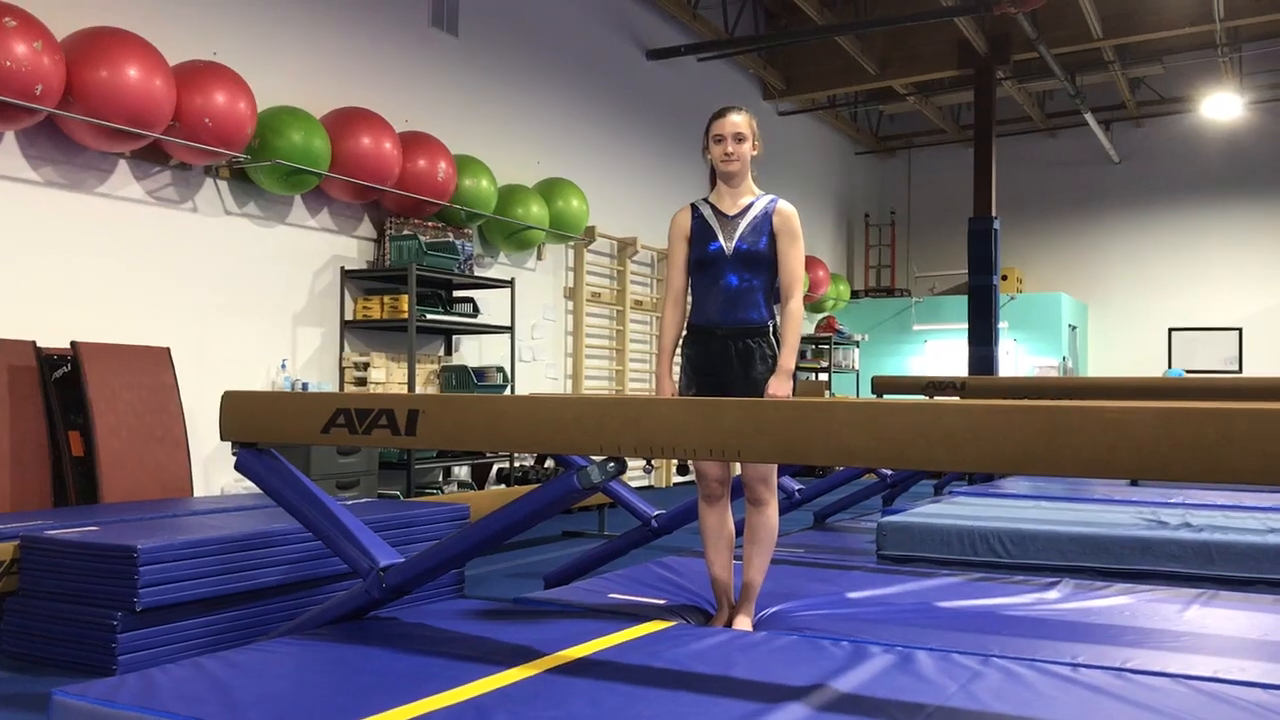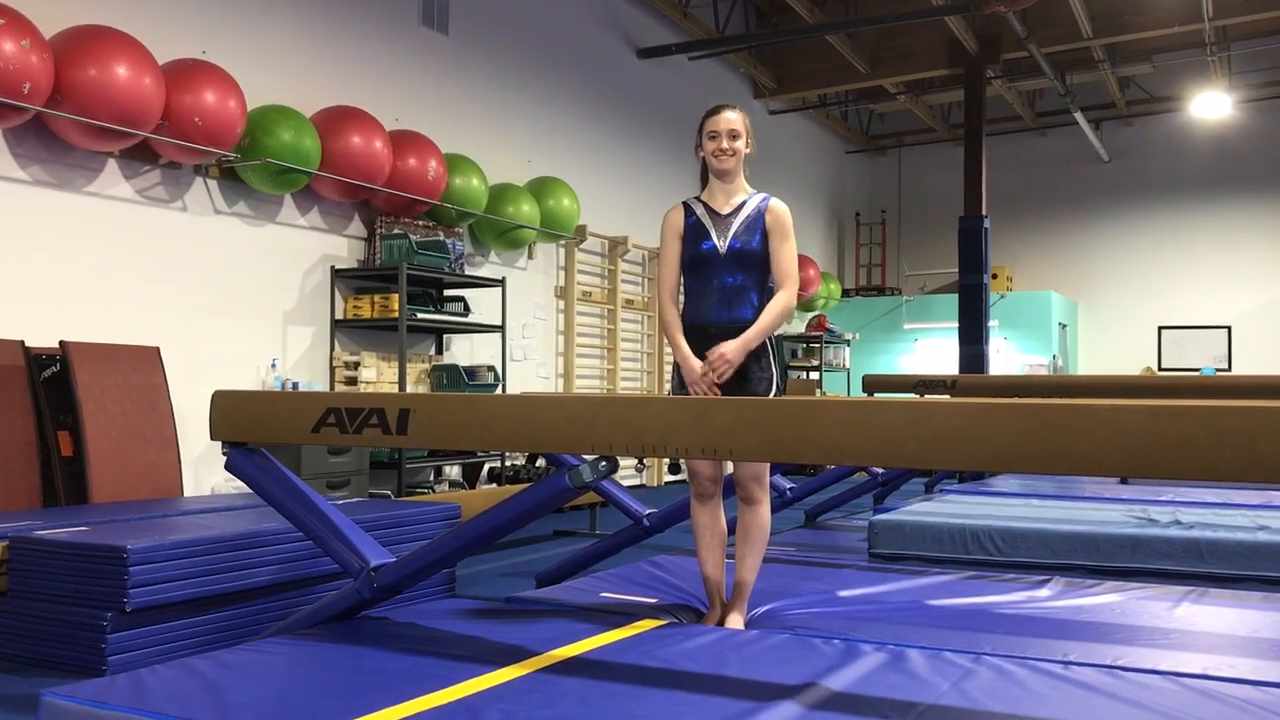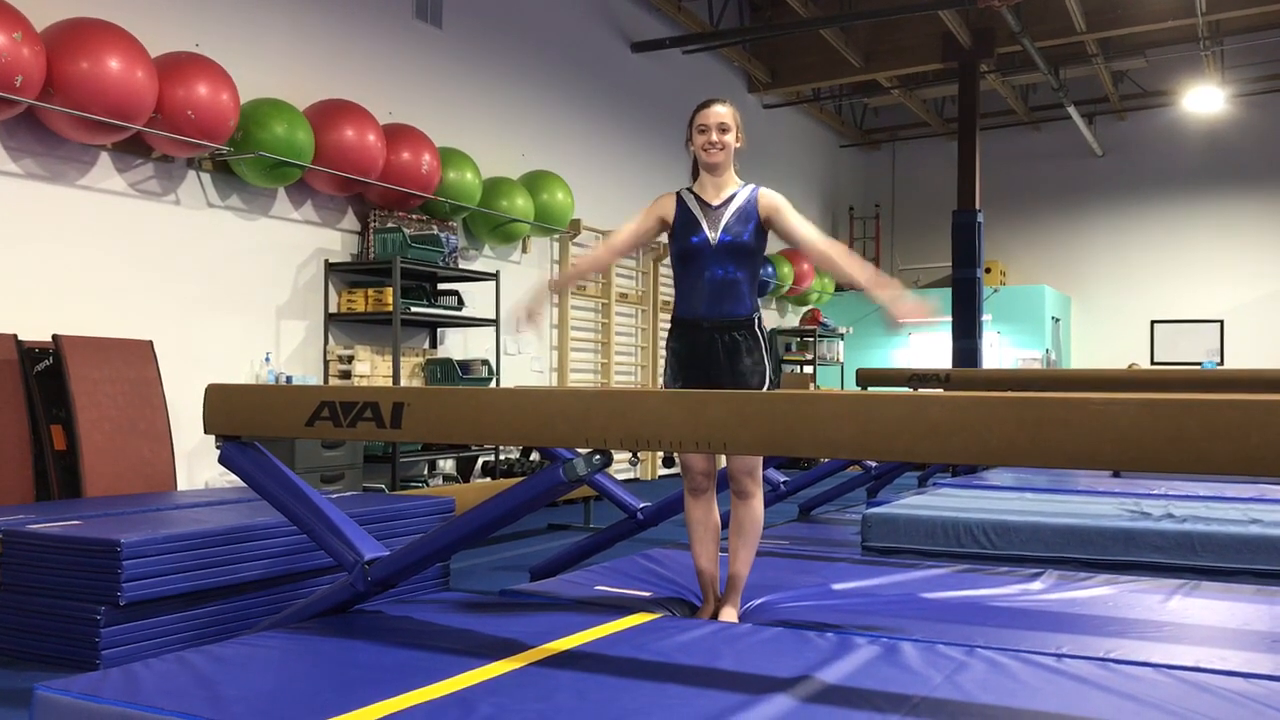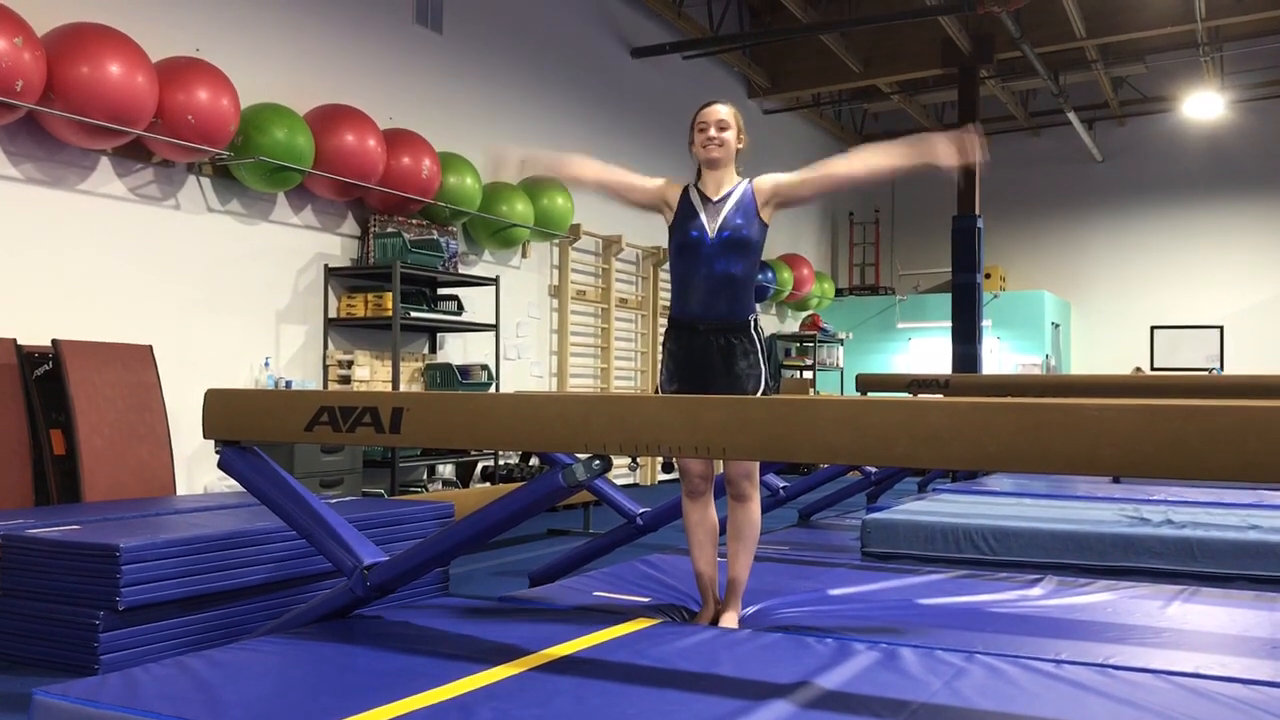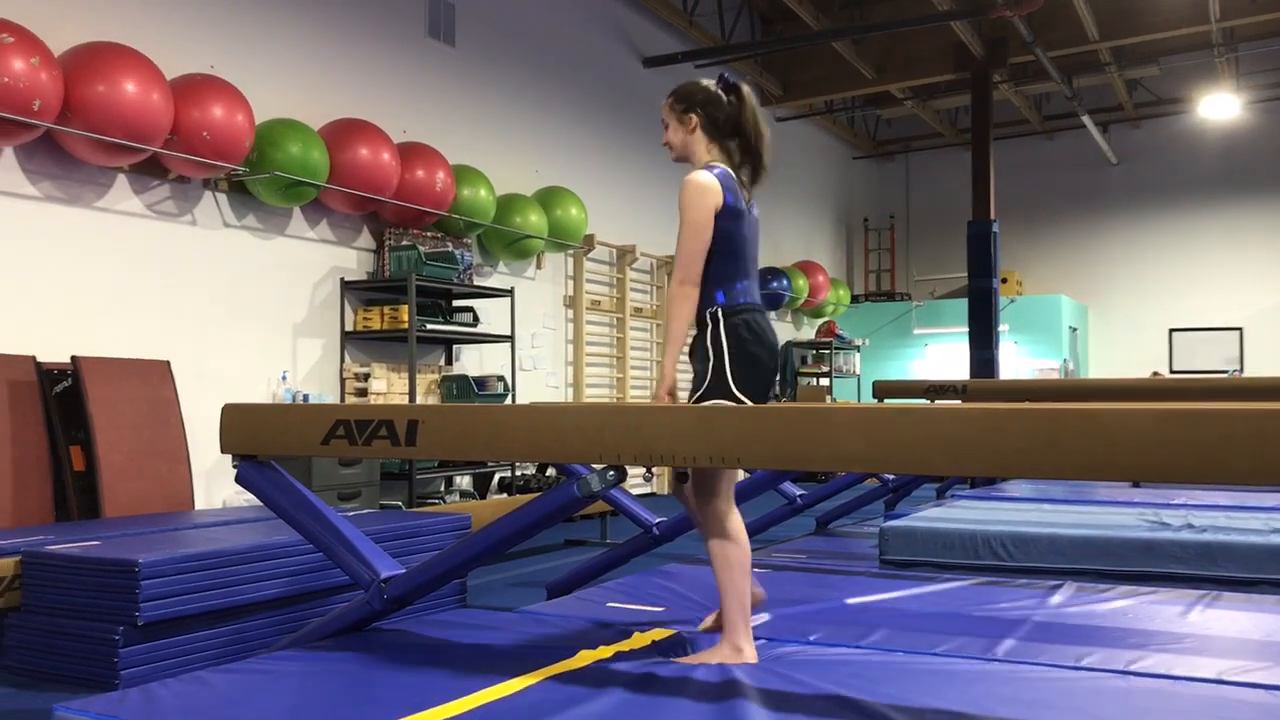
dt=1s
person 1, frame 1
left shoulder: (780, 214)
right shoulder: (687, 219)
left elbow: (793, 298)
right elbow: (674, 299)
left wrist: (785, 370)
right wrist: (664, 371)
left hip: (758, 352)
right hip: (702, 355)
left knee: (759, 486)
right knee: (711, 484)
left ankle: (747, 606)
right ankle: (723, 604)
person 1, frame 2
left shoulder: (771, 211)
right shoulder: (679, 217)
left elbow: (786, 293)
right elbow: (667, 296)
left wrist: (741, 345)
right wrist: (684, 356)
left hip: (752, 356)
right hip: (696, 356)
left knee: (751, 484)
right knee: (703, 483)
left ankle: (738, 605)
right ankle: (714, 602)
person 1, frame 3
left shoulder: (762, 201)
right shoulder: (670, 206)
left elbow: (820, 246)
right elbow: (610, 249)
left wrist: (886, 290)
right wrist: (550, 290)
left hip: (743, 343)
right hip: (687, 345)
left knee: (745, 478)
right knee: (696, 478)
left ankle: (733, 599)
right ankle: (708, 596)
person 1, frame 4
left shoulder: (760, 194)
right shoulder: (673, 197)
left elbow: (842, 169)
right elbow: (603, 174)
left wrist: (922, 151)
right wrist: (538, 162)
left hip: (738, 345)
right hip: (683, 346)
left knee: (742, 483)
right knee: (694, 482)
left ankle: (732, 603)
right ankle: (708, 599)
person 1, frame 5
left shoulder: (700, 183)
right shoulder: (733, 182)
left elbow: (686, 284)
left wrist: (668, 364)
left hip: (729, 341)
right hip: (746, 337)
left knee: (712, 493)
right knee: (697, 484)
left ankle: (737, 643)
right ankle: (741, 589)
